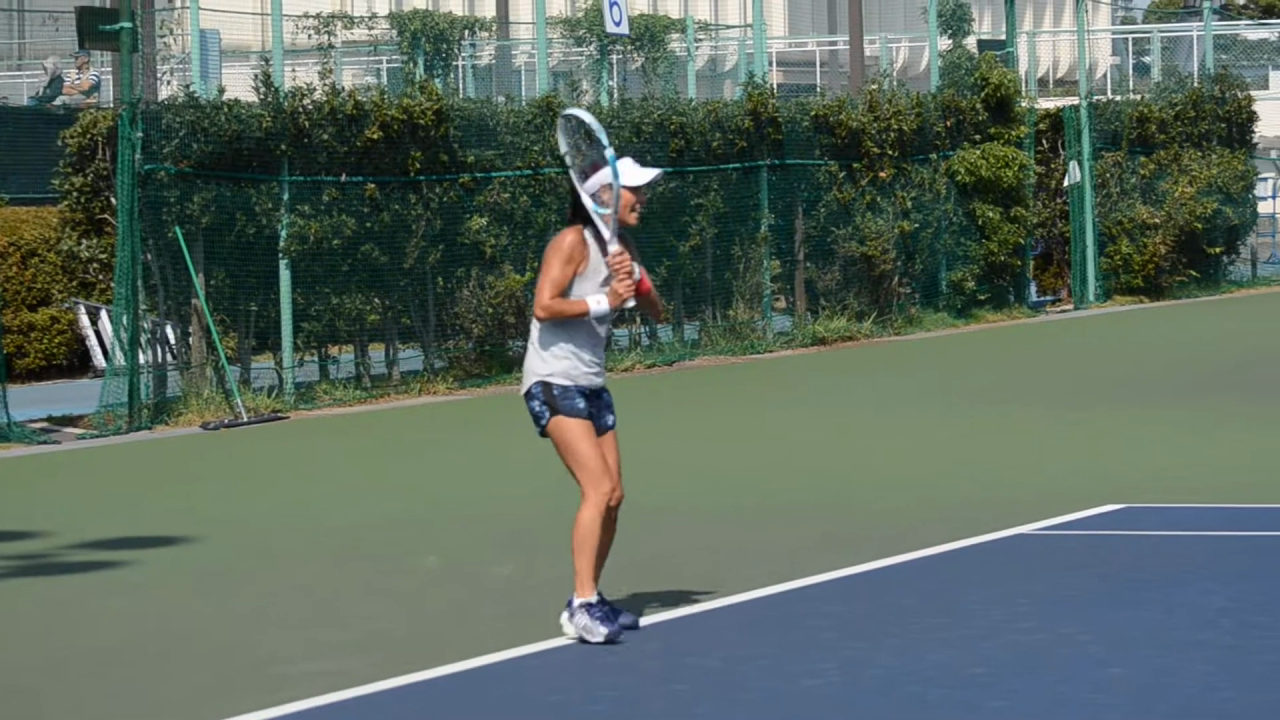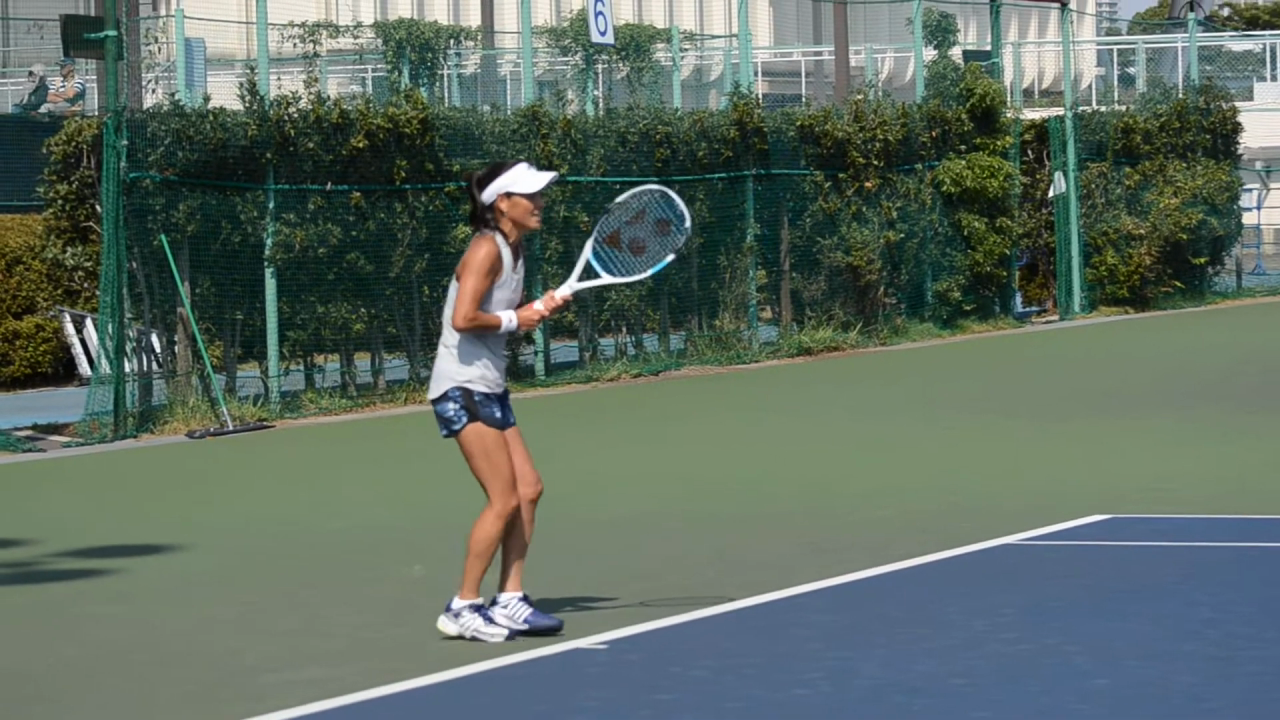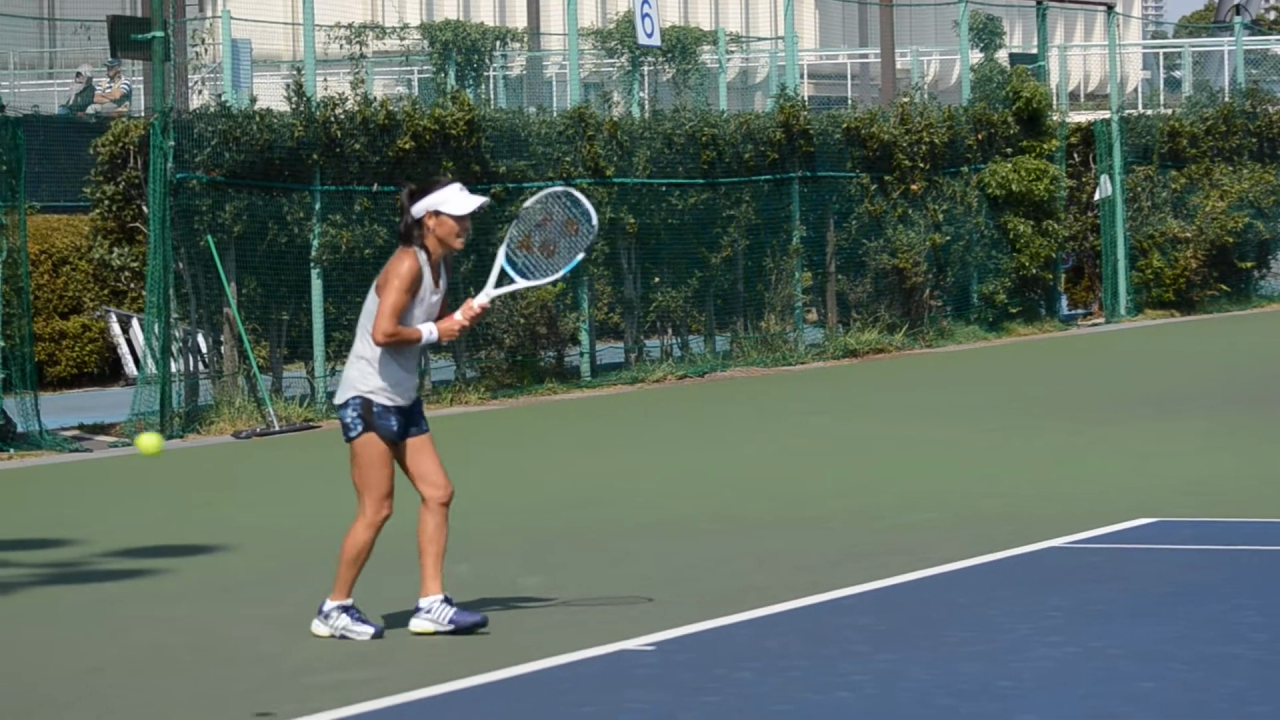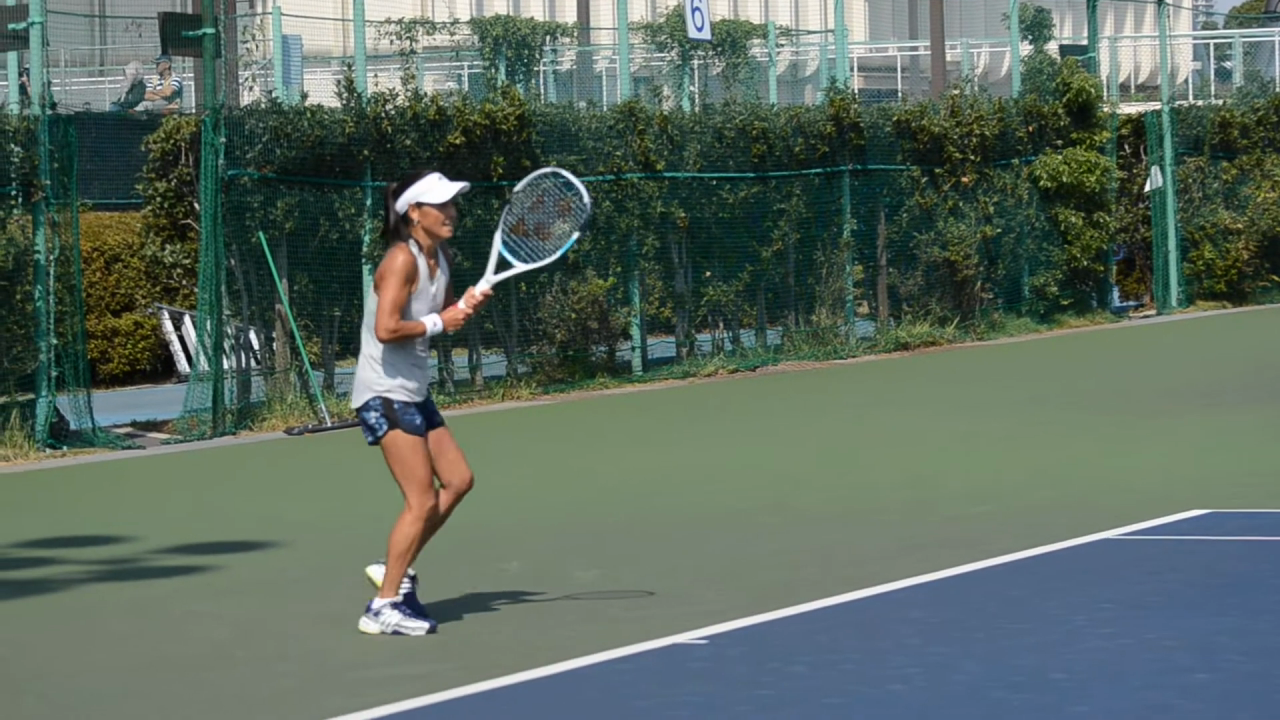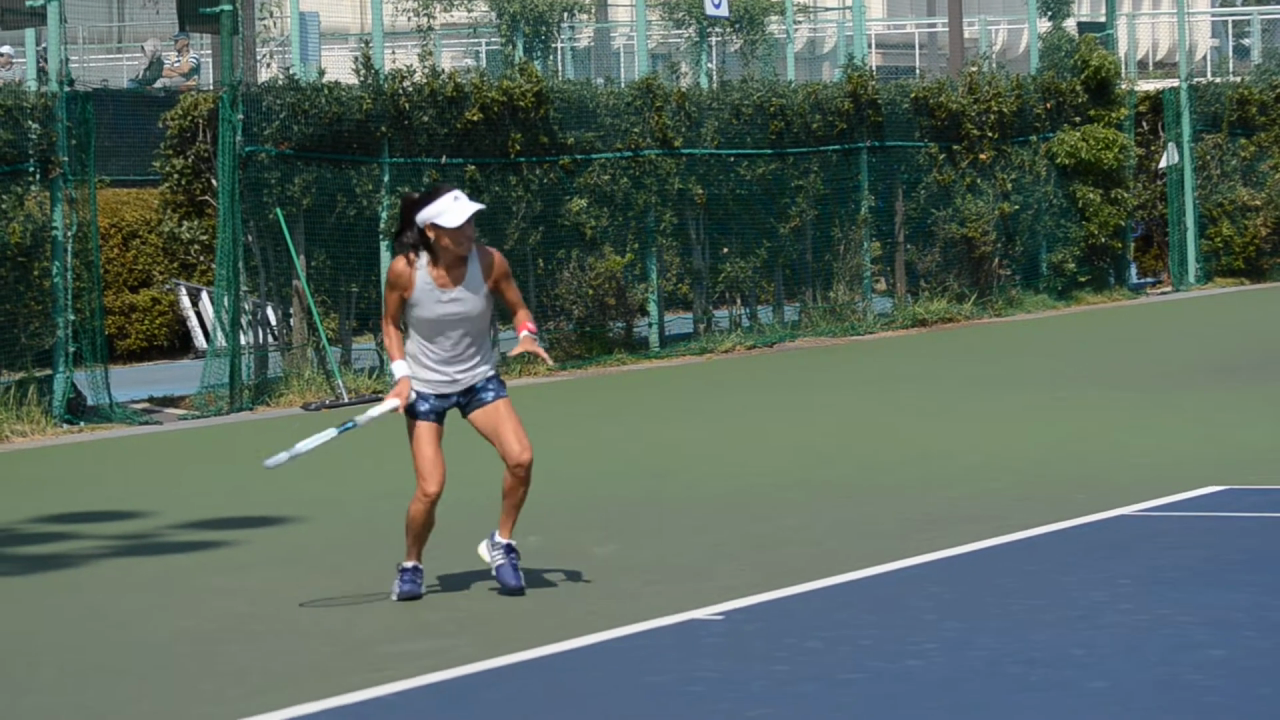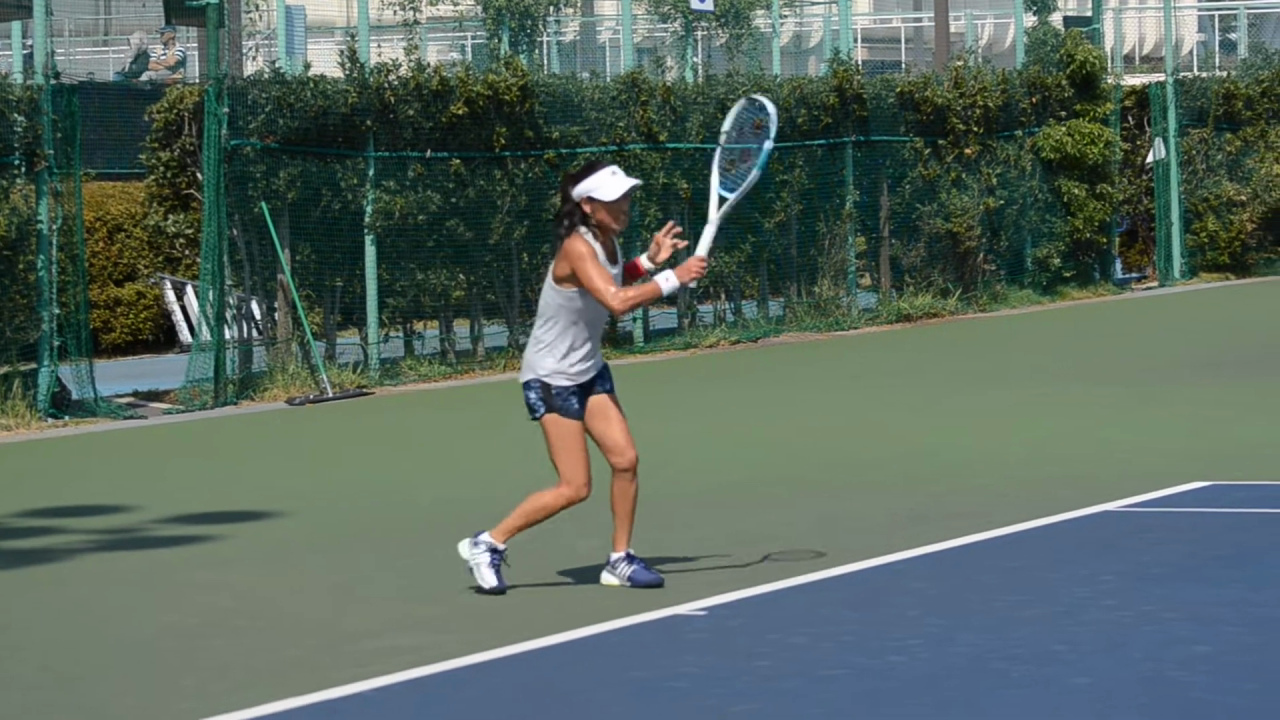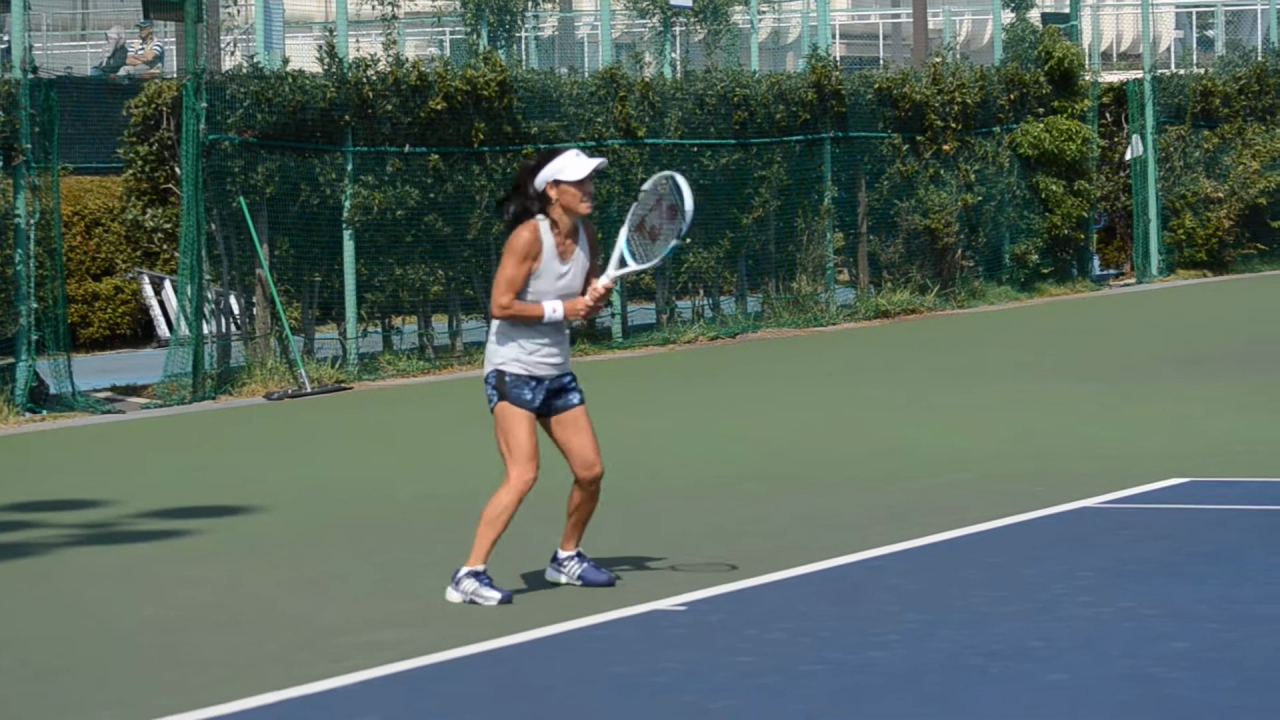
dt=0.7s
person 1, frame 1
left shoulder: (618, 246)
right shoulder: (572, 241)
left elbow: (654, 309)
right elbow: (543, 308)
left wrist: (635, 279)
right wrist: (605, 301)
left hip: (590, 384)
right hip: (554, 384)
left knee: (611, 496)
right knee: (599, 490)
left ankle: (589, 600)
right ankle: (581, 604)
person 1, frame 2
left shoulder: (515, 249)
right shoulder: (485, 248)
right elbow: (462, 319)
left wrist: (542, 308)
right wrist: (514, 320)
left hip: (488, 387)
right hip: (463, 388)
left knee: (529, 490)
right knee: (504, 498)
left ankle: (510, 601)
right ankle: (464, 606)
person 1, frame 3
left shoulder: (440, 264)
right shoulder: (406, 263)
right elbow: (383, 333)
left wrist: (460, 318)
right wrist: (433, 333)
left hip: (402, 398)
right hip: (368, 397)
left knee: (439, 494)
right knee: (377, 510)
left ankle: (432, 603)
right ankle: (335, 608)
person 1, frame 4
left shoulder: (440, 255)
right shoulder: (401, 259)
right elbow: (386, 329)
left wrist: (464, 307)
right wrist: (438, 323)
left hip: (411, 393)
right hip: (385, 394)
left knee: (460, 481)
right knee: (422, 502)
left ankle: (396, 571)
right ankle: (384, 606)
person 1, frame 5
left shoulder: (490, 262)
right shoulder: (402, 270)
left elbow: (517, 308)
right elbow: (391, 325)
left wrist: (527, 337)
right wrist: (401, 374)
left hip: (478, 378)
right hip: (423, 386)
left knee: (521, 457)
right knee: (430, 488)
left ankle: (501, 543)
right ankle: (410, 566)
person 1, frame 6
left shoulder: (609, 236)
right shoulder: (577, 247)
right elbow: (617, 302)
left wrist: (652, 259)
right wrist: (674, 279)
left hip: (589, 370)
right hip: (551, 377)
left knee: (626, 461)
right knee: (575, 487)
left ankle: (621, 560)
right ankle: (489, 543)
person 1, frame 7
left shoulder: (586, 233)
right shoulder: (527, 237)
right elbow: (501, 305)
left wrist: (595, 294)
right wrist: (561, 310)
left hip: (555, 372)
right hip: (512, 370)
left knee: (590, 470)
right knee: (523, 477)
left ankle: (567, 557)
right ankle: (470, 574)
